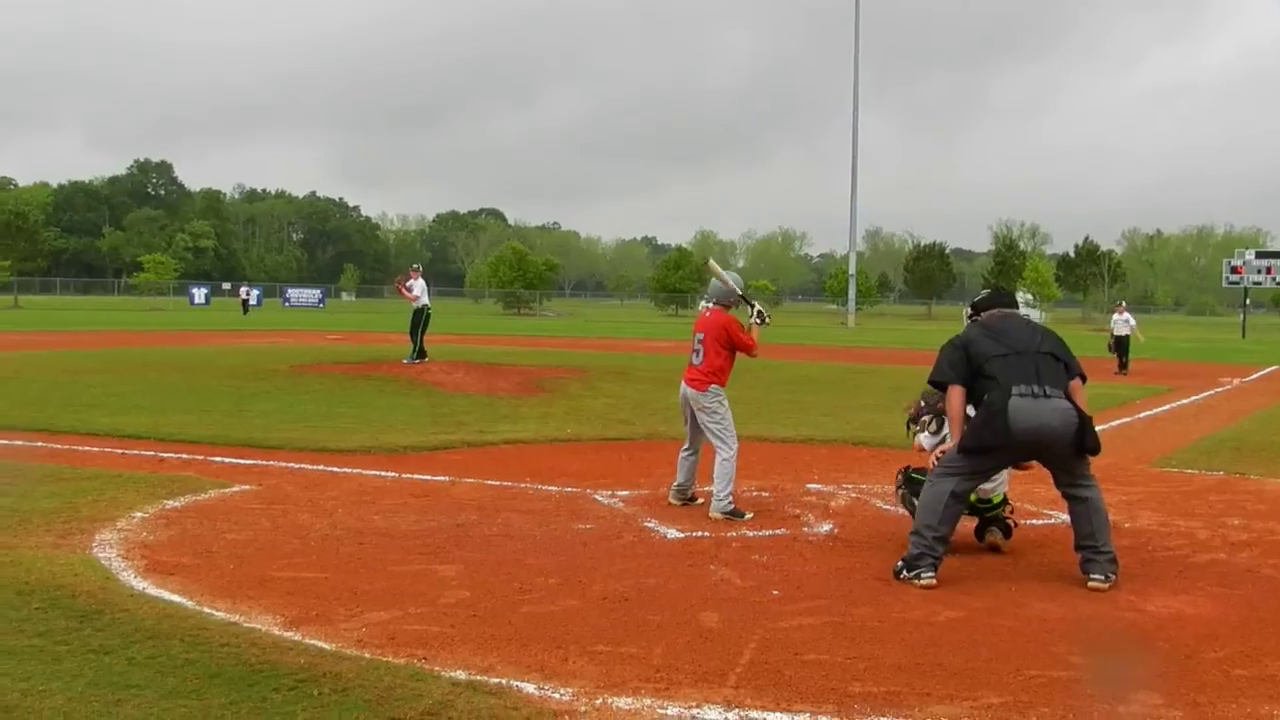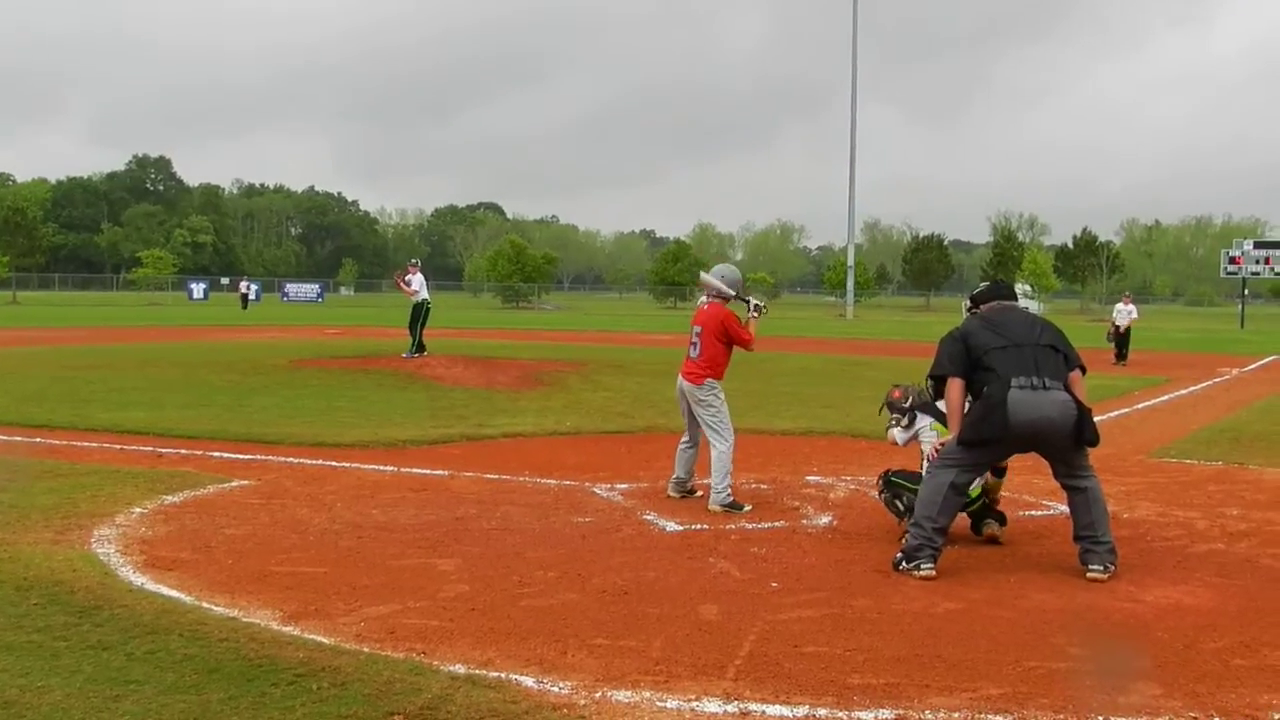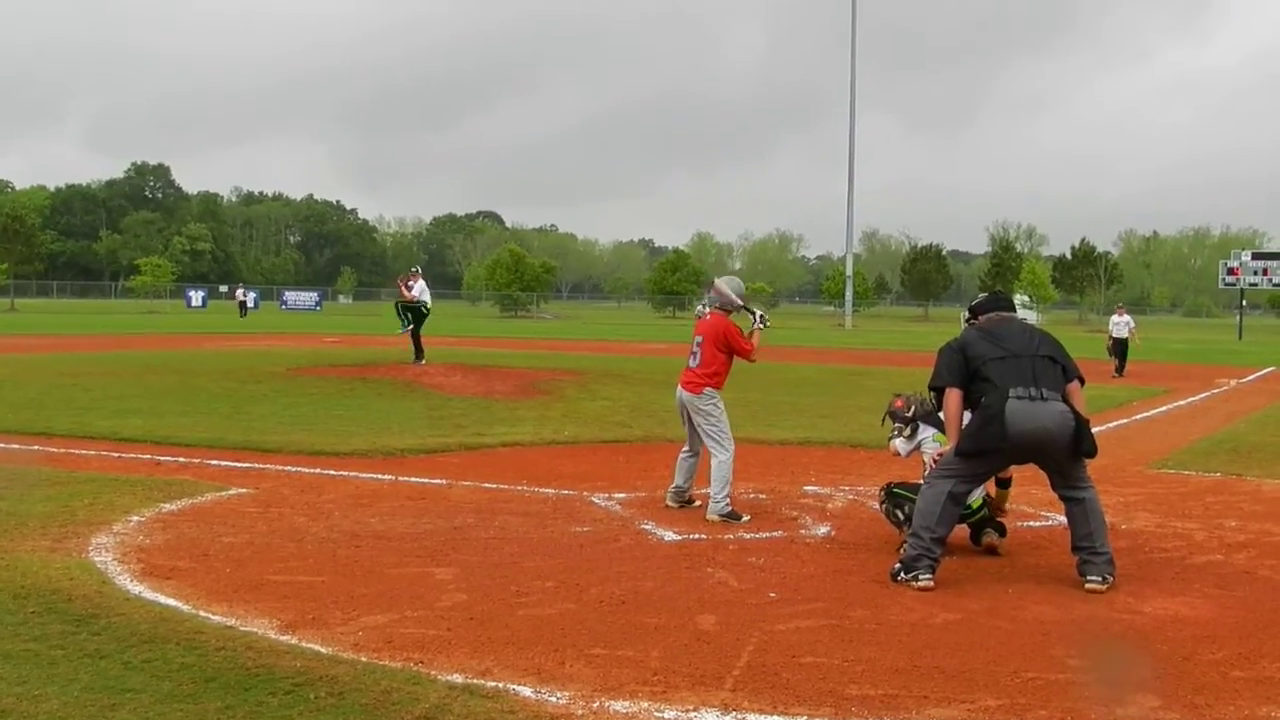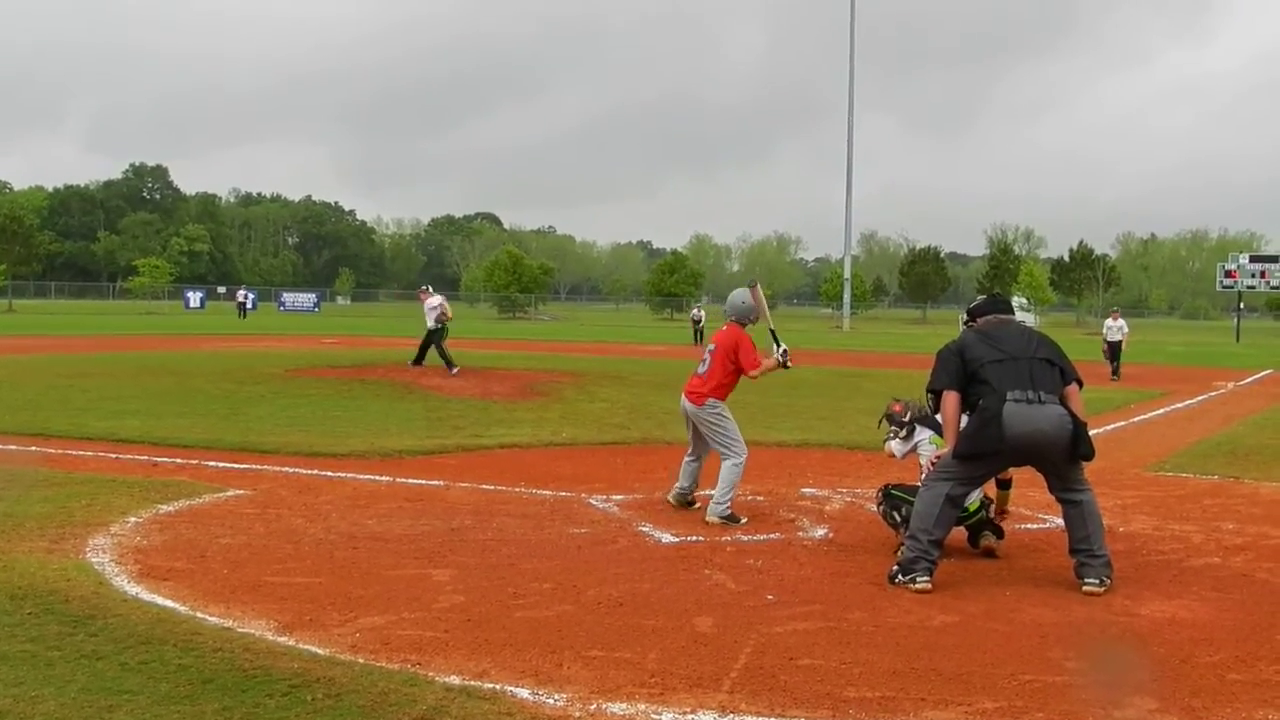
dt=0.7s
person 1, frame 1
left shoulder: (968, 337)
right shoulder: (1046, 334)
left elbow: (956, 390)
right elbow: (1075, 384)
left wrist: (956, 442)
right wrist: (1081, 432)
left hip: (1007, 412)
right hip: (1059, 413)
left knee: (946, 477)
right knee: (1082, 485)
left ankle: (920, 565)
right ankle: (1100, 568)
person 1, frame 2
left shoulder: (967, 330)
right shoulder: (1045, 325)
left elbow: (954, 382)
right elbow: (1075, 376)
left wrist: (955, 435)
right wrist: (1081, 425)
left hip: (1006, 404)
right hip: (1058, 405)
left knee: (945, 470)
right knee: (1081, 477)
left ankle: (919, 556)
right ankle: (1099, 558)
person 1, frame 3
left shoulder: (965, 340)
right shoulder: (1043, 337)
left elbow: (953, 392)
right elbow: (1073, 387)
left wrist: (953, 445)
right wrist: (1081, 436)
left hip: (1004, 415)
right hip: (1056, 416)
left knee: (943, 481)
right knee: (1078, 488)
left ankle: (918, 566)
right ankle: (1098, 570)
person 1, frame 4
left shoulder: (963, 343)
right shoulder: (1042, 340)
left elbow: (950, 395)
right elbow: (1071, 389)
left wrist: (951, 448)
right wrist: (1078, 440)
left hip: (1001, 418)
right hip: (1054, 419)
left knee: (940, 483)
right knee: (1076, 491)
left ankle: (915, 569)
right ankle: (1095, 572)
person 2, frame 1
left shoulder: (702, 317)
right shoulder: (727, 321)
right elbow: (752, 350)
left wrist: (751, 322)
right wrist: (754, 322)
left hip: (688, 386)
right hip: (708, 391)
left knee: (692, 443)
right knee: (727, 447)
left ankle: (681, 492)
right ankle: (722, 505)
person 2, frame 2
left shoulder: (701, 310)
right shoulder: (725, 314)
right elbow: (749, 344)
left wrist: (748, 315)
right wrist: (753, 316)
left hip: (686, 379)
right hip: (705, 384)
left knee: (692, 435)
right knee: (723, 439)
left ankle: (679, 484)
right ankle: (721, 497)
person 2, frame 3
left shoulder: (702, 321)
right shoulder: (726, 326)
right elbow: (751, 355)
left wrist: (753, 329)
right wrist: (757, 327)
left hip: (685, 389)
right hip: (704, 394)
left knee: (692, 446)
right knee: (723, 449)
left ankle: (678, 494)
right ankle: (719, 507)
person 2, frame 4
left shoulder: (721, 333)
right shoulder: (741, 338)
left elbow: (746, 367)
right elbow: (753, 372)
left wrist: (776, 362)
right wrist: (776, 358)
left hip: (689, 397)
right hip: (707, 403)
left knee: (698, 450)
right knee: (736, 454)
left ankle: (682, 494)
right ankle: (719, 510)
